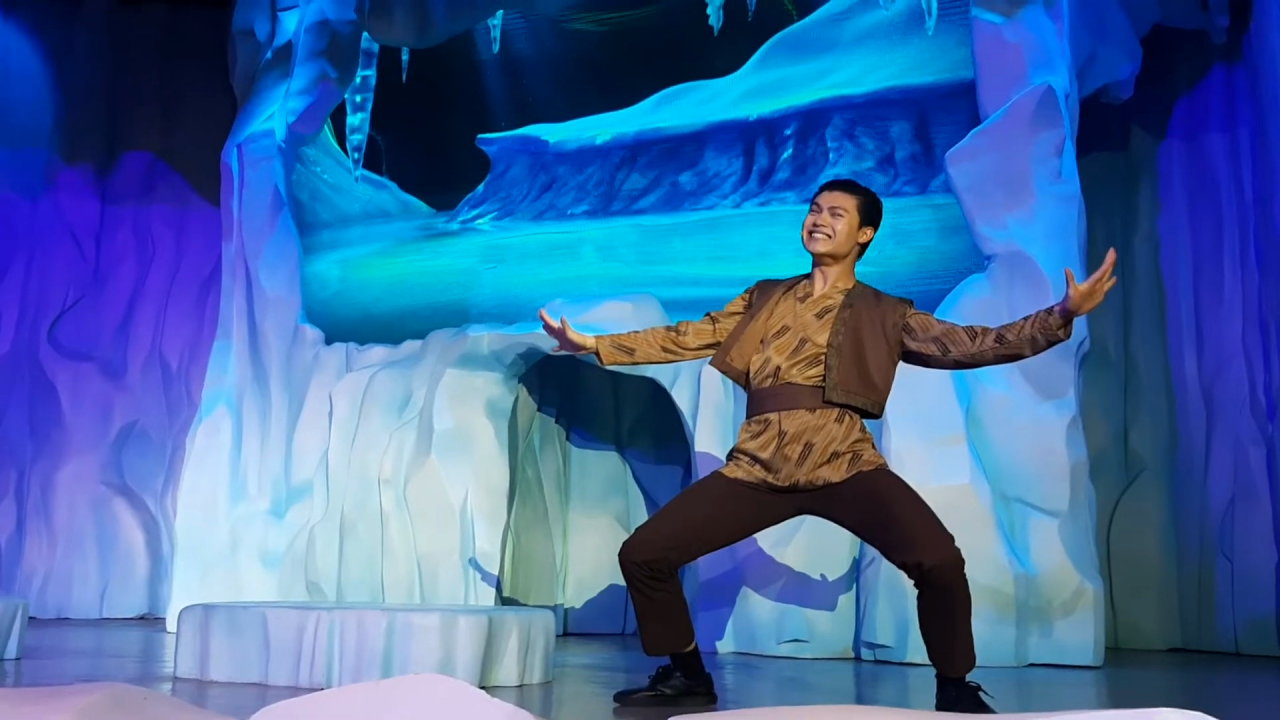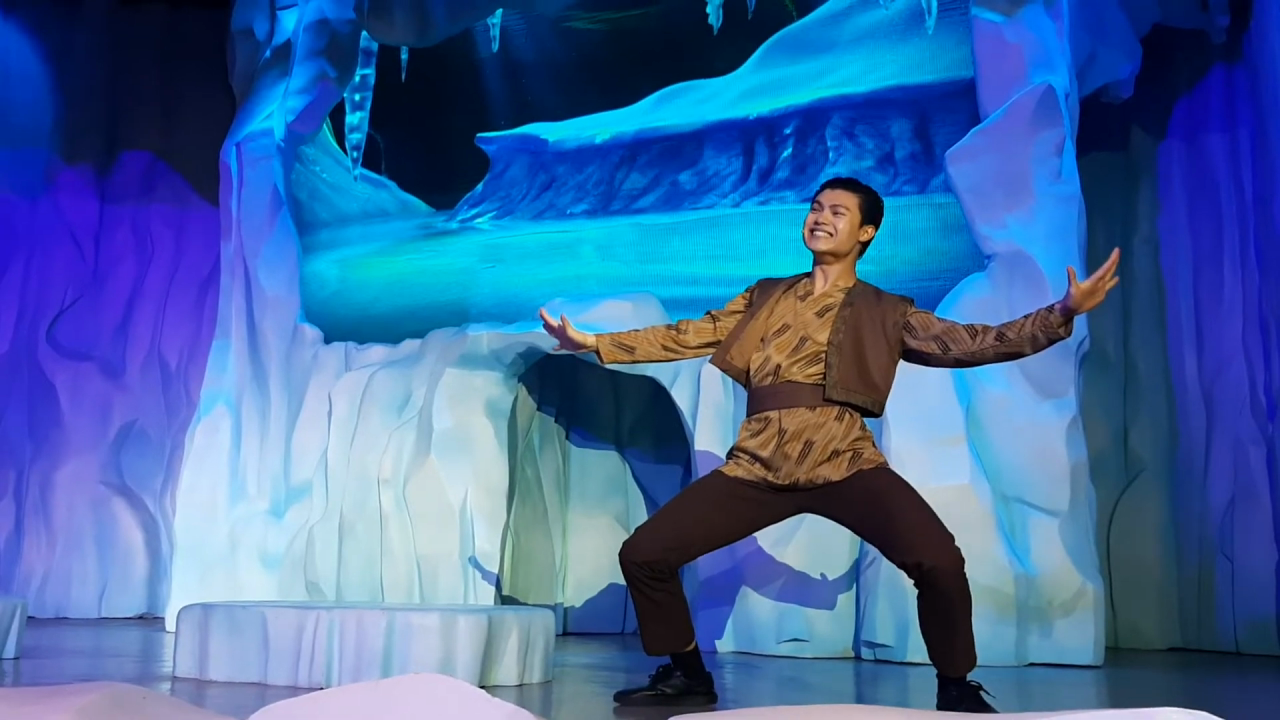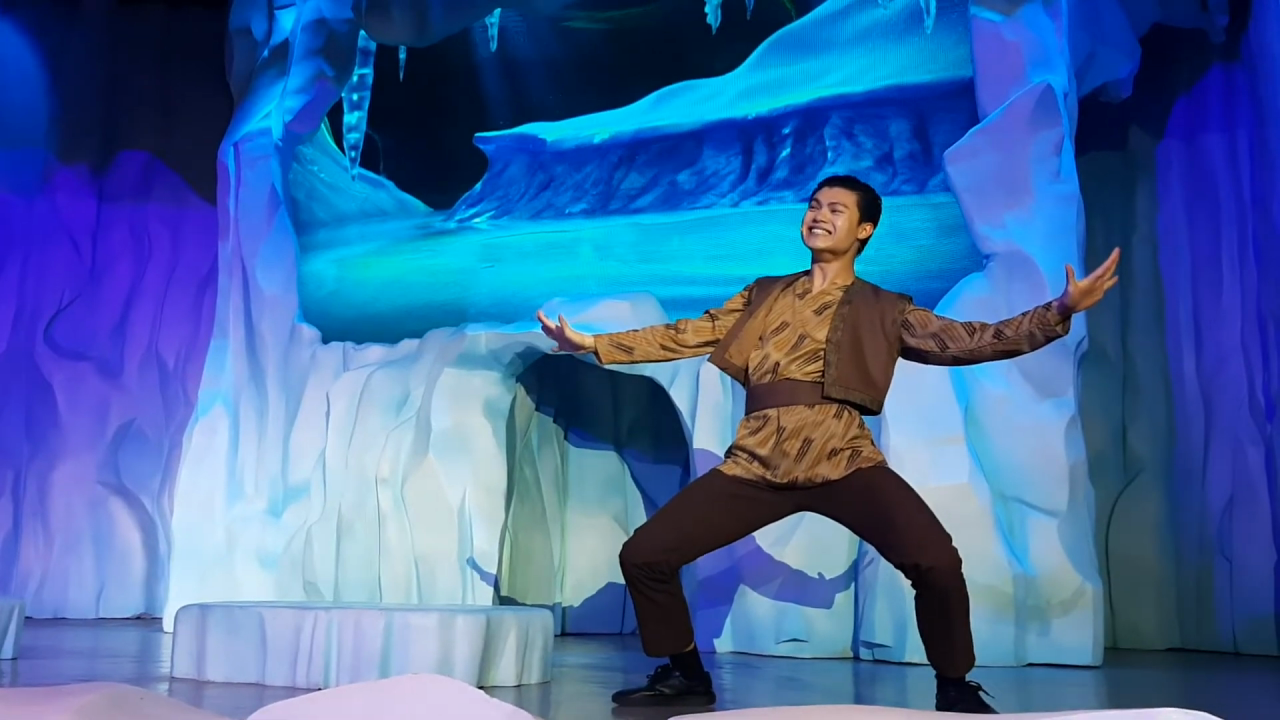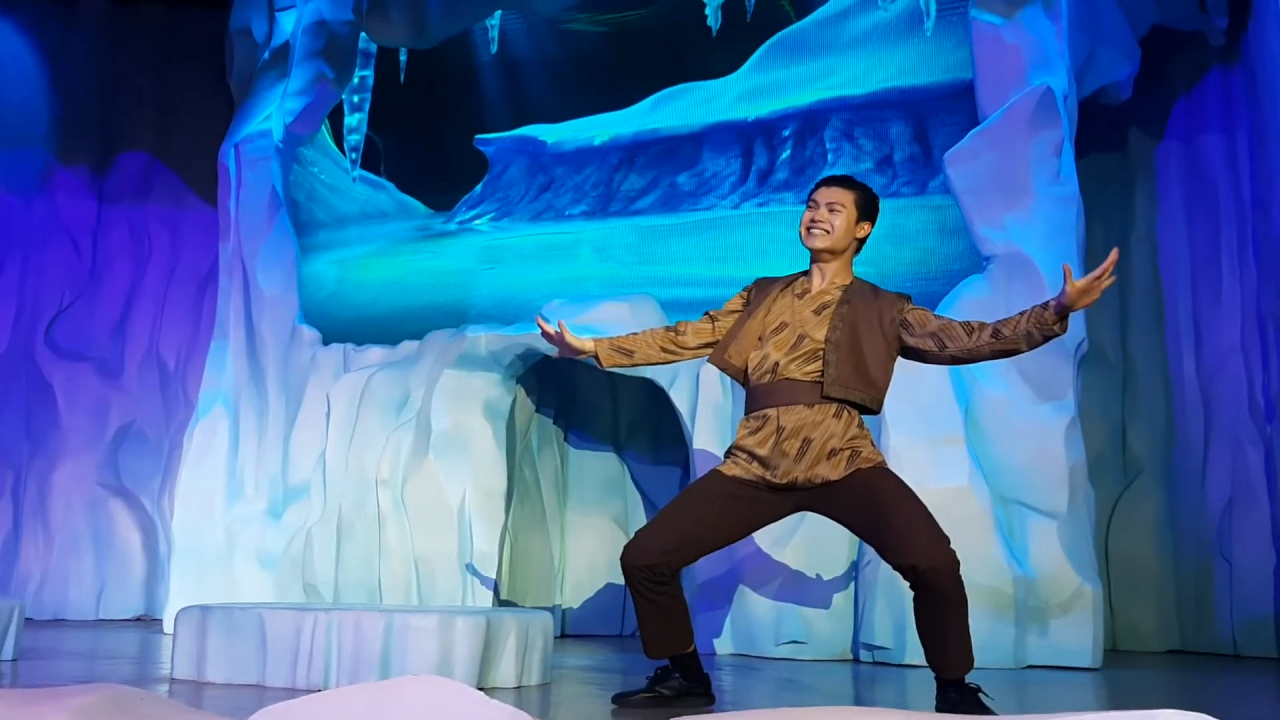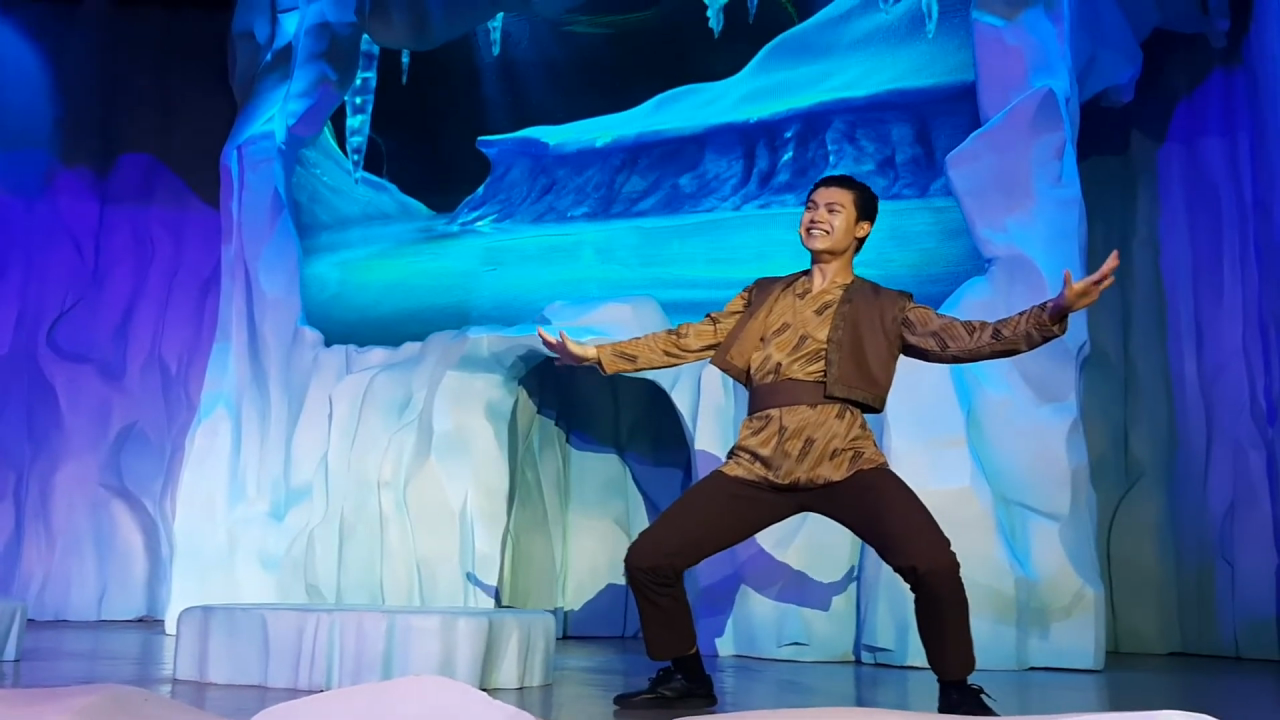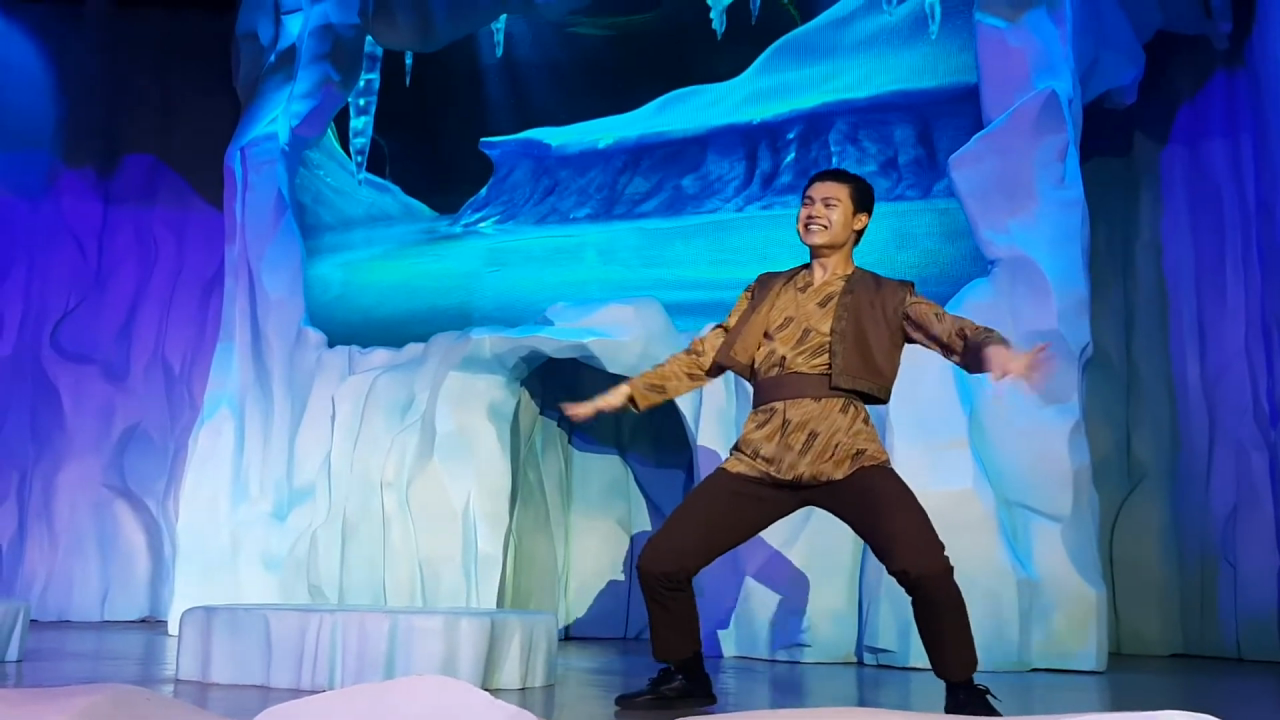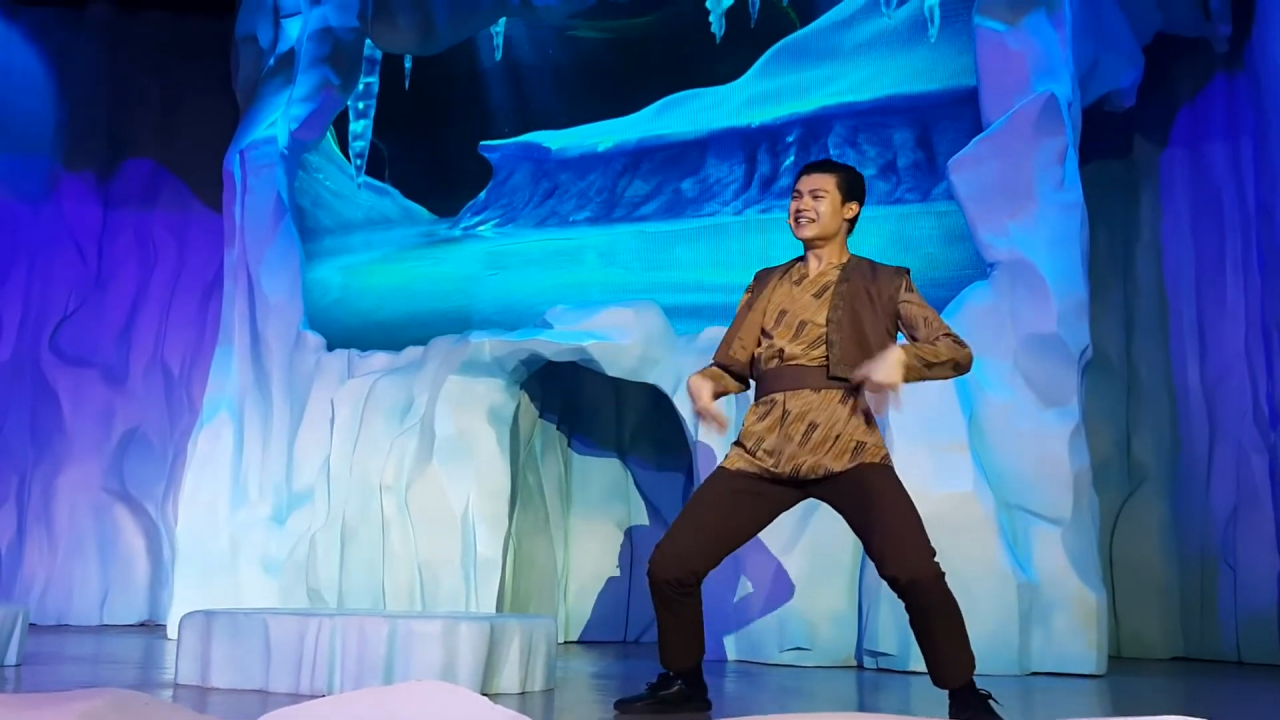
dt=0.2s
person 1, frame 1
left shoulder: (886, 315)
right shoulder: (764, 299)
left elbow: (969, 345)
right elbow: (688, 337)
left wrist: (1061, 315)
right wrist: (593, 344)
left hip: (844, 464)
right hip: (756, 467)
left knee: (939, 562)
right knee: (642, 554)
left ankle: (954, 689)
right ankle: (687, 676)
person 1, frame 2
left shoulder: (886, 313)
right shoulder: (764, 297)
left elbow: (970, 343)
right elbow: (688, 336)
left wrist: (1062, 313)
right wrist: (593, 342)
left hip: (844, 463)
right hip: (756, 465)
left knee: (940, 562)
right knee: (643, 554)
left ankle: (955, 688)
right ankle: (687, 675)
person 1, frame 3
left shoulder: (885, 311)
right shoulder: (763, 295)
left elbow: (967, 341)
right elbow: (686, 336)
left wrist: (1060, 311)
right wrist: (591, 343)
left hip: (842, 460)
right hip: (754, 464)
left knee: (937, 562)
right knee: (643, 555)
left ankle: (954, 688)
right ankle: (685, 675)
person 1, frame 4
left shoulder: (883, 310)
right shoulder: (762, 296)
left elbow: (965, 340)
right elbow: (686, 338)
left wrist: (1057, 310)
right wrist: (591, 347)
left hip: (842, 460)
right hip: (754, 463)
left knee: (934, 563)
right knee: (644, 557)
person 1, frame 5
left shoulder: (885, 308)
right shoulder: (763, 296)
left elbow: (968, 339)
right elbow: (688, 340)
left wrist: (1055, 312)
right wrist: (593, 354)
left hip: (843, 460)
right hip: (757, 463)
left knee: (934, 565)
right knee: (648, 560)
person 1, frame 6
left shoulder: (888, 298)
right shoulder: (767, 290)
left elbow: (961, 337)
right elbow: (707, 355)
left wrist: (997, 351)
right wrist: (626, 392)
left hip: (847, 455)
right hip: (761, 458)
left knee: (926, 568)
right knee: (658, 564)
person 1, frame 7
left shoulder: (884, 283)
right shoulder: (767, 283)
left elbow: (955, 350)
right elbow: (734, 366)
left wrist: (902, 358)
right wrist: (701, 381)
left hip: (846, 446)
right hip: (762, 450)
left knee: (916, 572)
right knee: (669, 566)
